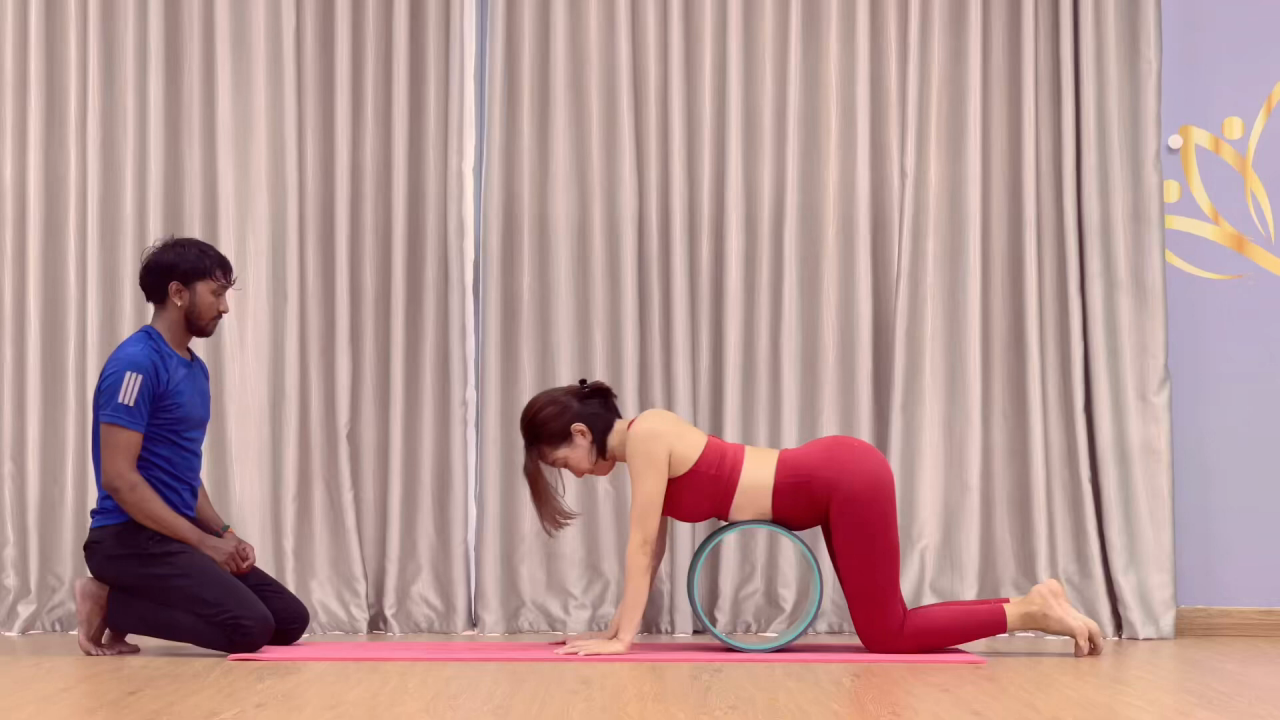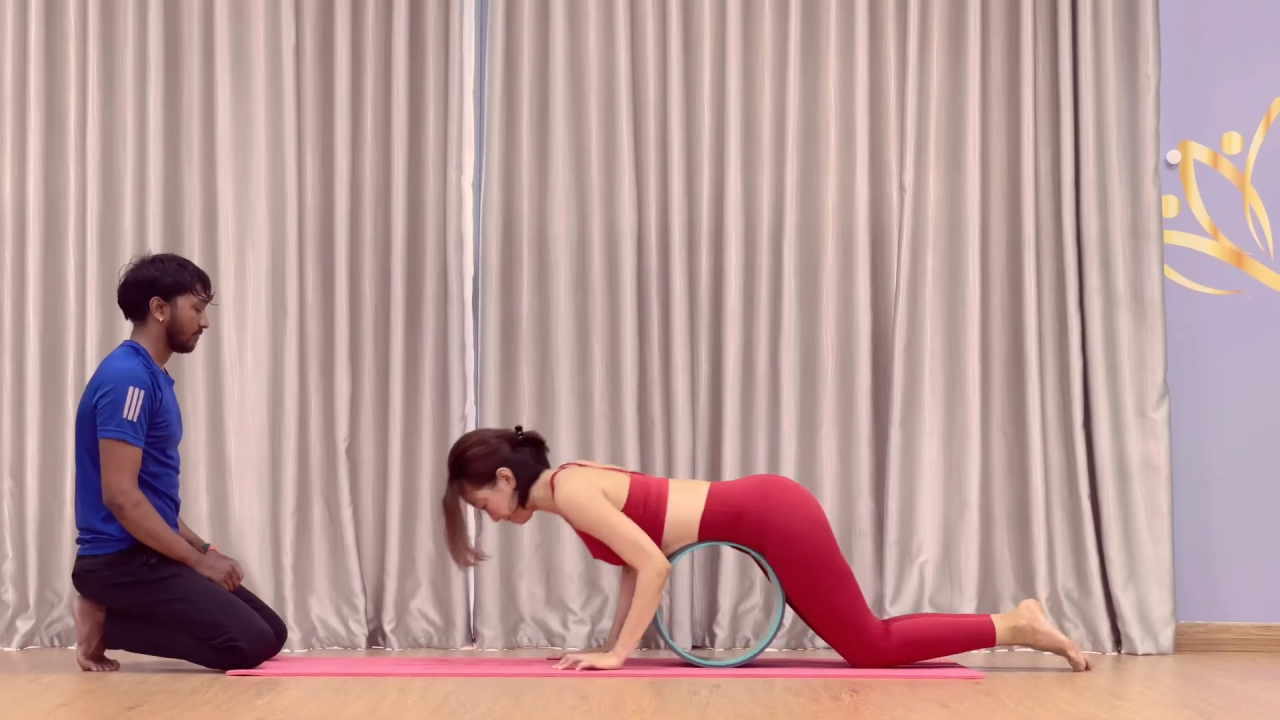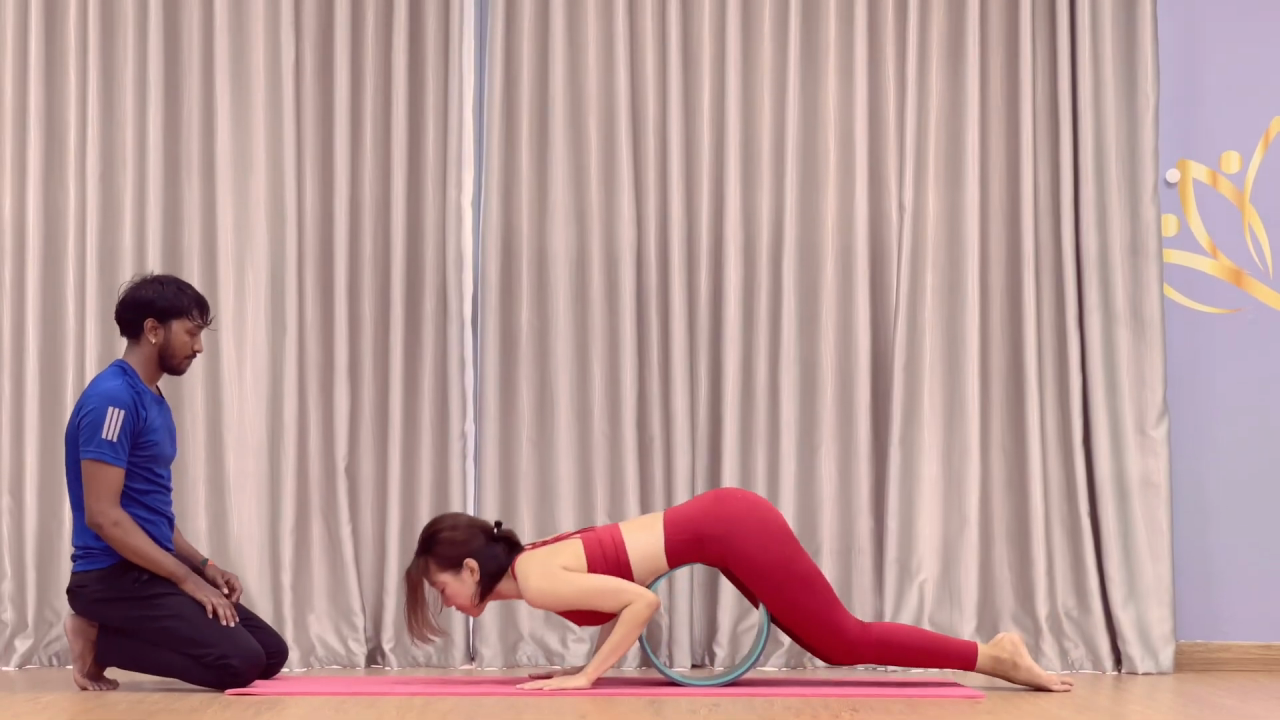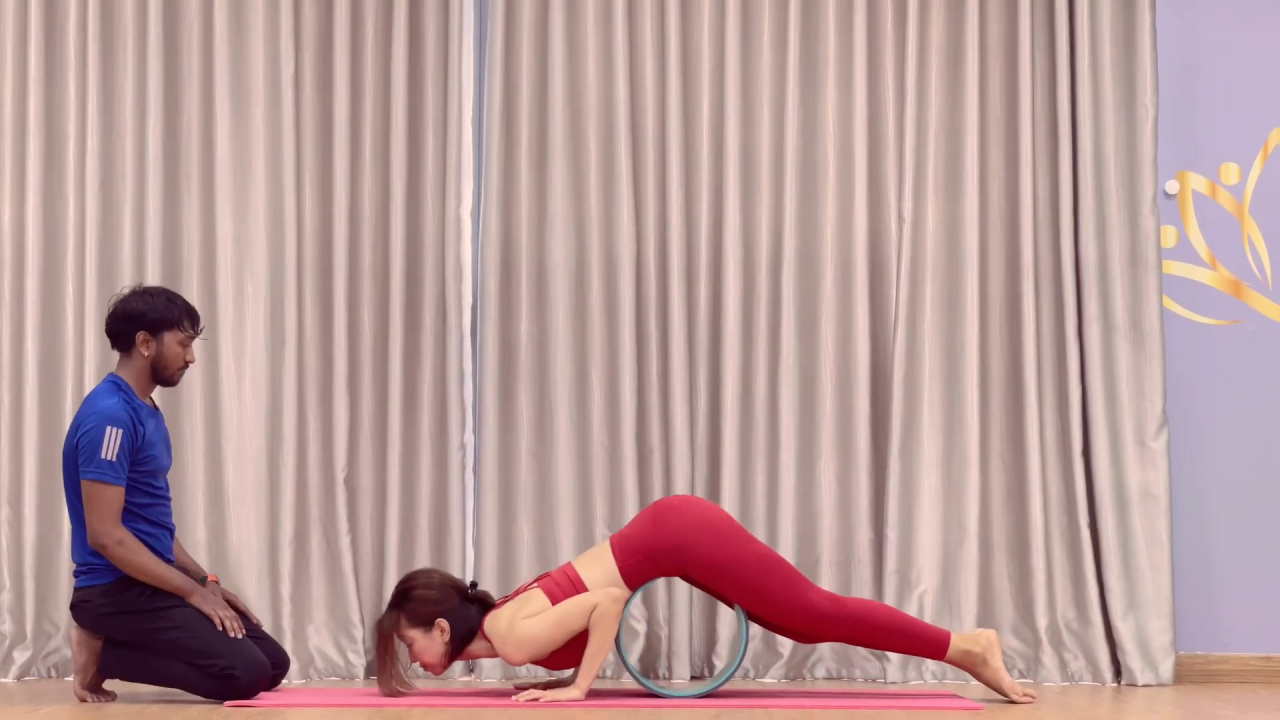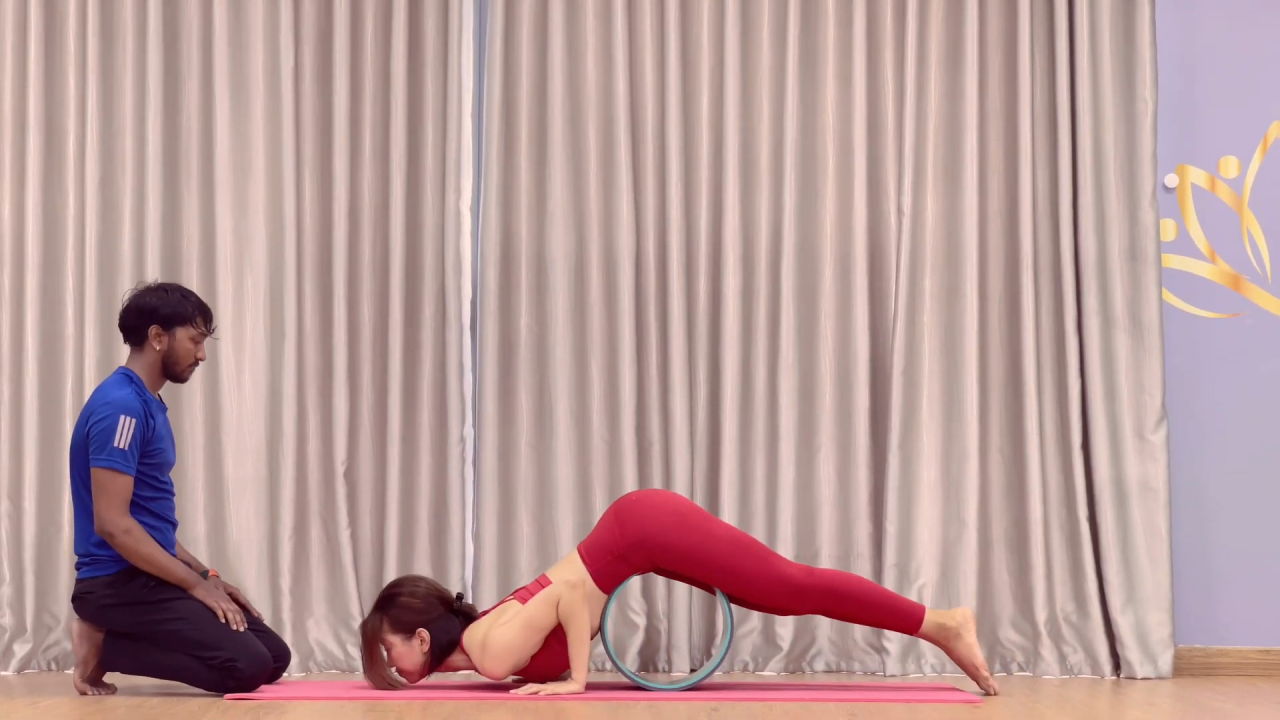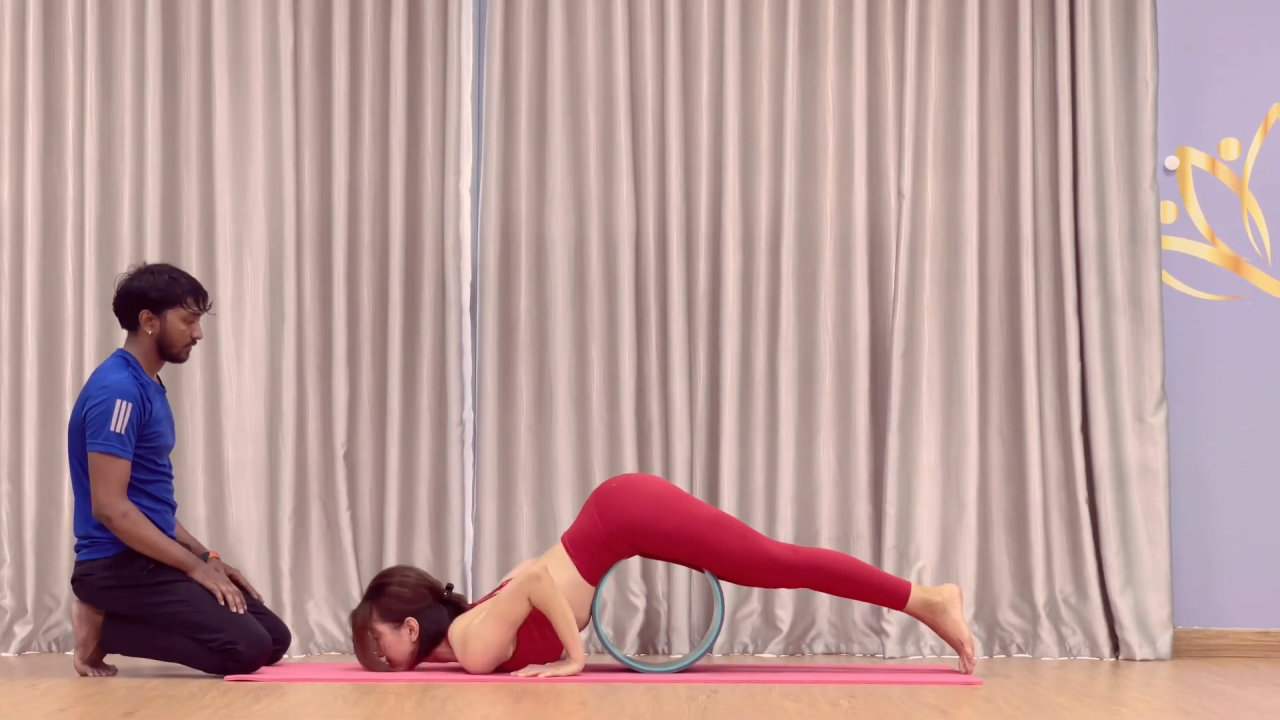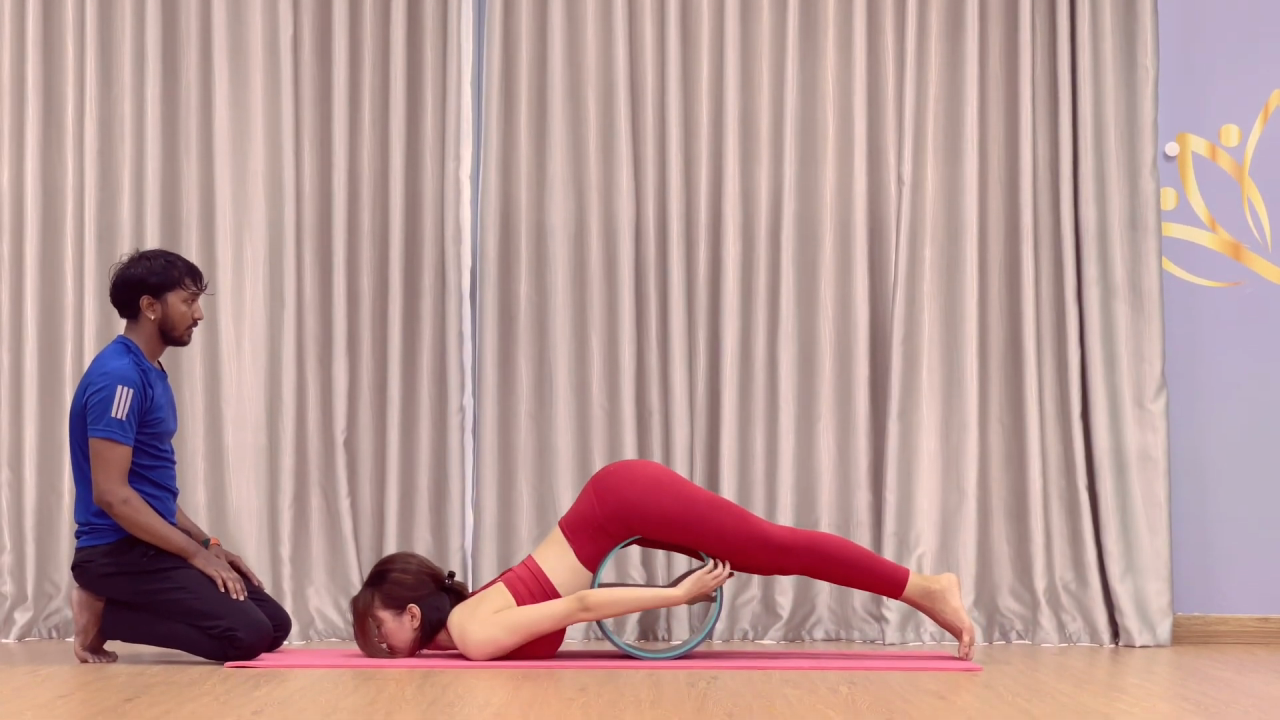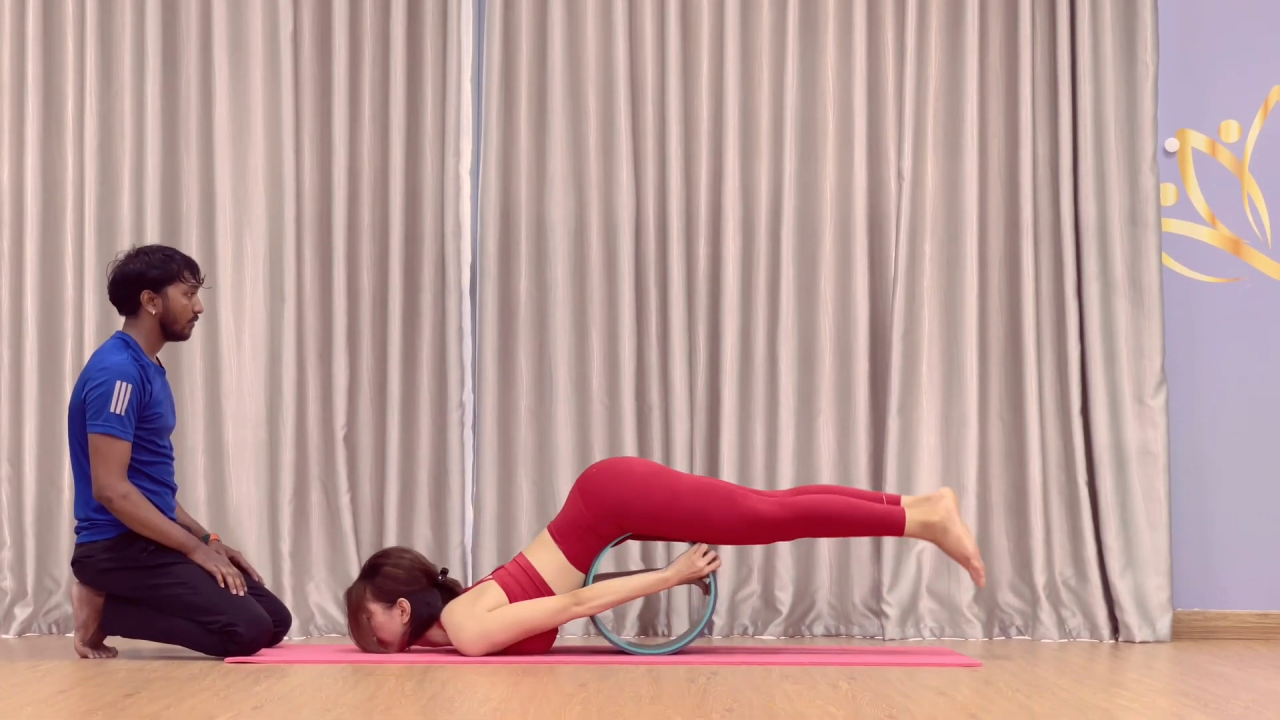
dt=0.7s
person 1, frame 1
left shoulder: (644, 436)
right shoulder: (643, 443)
left elbow: (640, 547)
right elbow: (653, 548)
left wrist: (621, 640)
right wrist: (618, 628)
left hip: (847, 480)
right hip: (837, 476)
left knee: (888, 639)
right knee: (890, 630)
left ankle: (1032, 612)
right ankle: (1030, 604)
person 1, frame 2
left shoulder: (569, 490)
right shoulder: (574, 483)
left elbow: (653, 566)
right elbow: (632, 563)
left wrist: (618, 654)
right wrist: (608, 645)
left hip: (772, 520)
right hip: (769, 511)
left knee: (872, 648)
right knee: (867, 644)
left ankle: (1016, 626)
right ankle: (1010, 625)
person 1, frame 3
left shoulder: (535, 582)
right shoulder: (533, 561)
left elbow: (642, 601)
right elbow: (622, 592)
left wrist: (586, 675)
right wrist: (591, 667)
left hip: (733, 530)
right hip: (726, 520)
left knee: (846, 642)
right knee: (833, 646)
left ankle: (995, 655)
right ankle: (989, 651)
person 1, frame 4
left shoulder: (513, 640)
right shoulder: (502, 619)
left elbow: (608, 599)
left wrist: (579, 686)
right wrist: (566, 675)
left hip: (680, 535)
right hip: (676, 528)
left knee: (819, 611)
right knee: (809, 620)
left ankle: (964, 647)
right ankle: (963, 646)
person 1, frame 5
left shoulder: (493, 655)
right shoulder: (479, 640)
left elbow: (569, 588)
left wrist: (575, 678)
right wrist: (564, 667)
left hip: (645, 529)
right hip: (640, 529)
left knee: (795, 588)
right knee: (787, 593)
left ankle: (941, 624)
right ankle: (939, 623)
person 1, frame 6
left shoulder: (476, 650)
right shoulder: (466, 633)
left elbow: (533, 576)
left wrist: (575, 656)
right wrist: (562, 645)
left hip: (628, 512)
right hip: (625, 510)
left knee: (778, 563)
right knee: (769, 567)
left ankle: (926, 599)
right ankle: (924, 599)
person 1, frame 7
left shoulder: (473, 638)
right shoulder: (465, 617)
left elbow: (581, 607)
left wrist: (677, 594)
left hip: (626, 498)
right hip: (622, 503)
left knee: (776, 546)
right knee: (766, 555)
left ankle: (924, 588)
right ankle: (922, 589)
person 1, frame 8
left shoulder: (466, 633)
right shoulder: (457, 613)
left elbow: (575, 605)
left wrist: (669, 577)
left hip: (615, 496)
right hip: (613, 497)
left knee: (771, 518)
right knee: (771, 510)
left ankle: (925, 520)
right ankle: (917, 505)
person 2, frame 1
left shoulder: (195, 369)
right shoulder: (137, 363)
right elbow: (118, 478)
left wrist: (224, 534)
right wrist: (203, 541)
left hip: (174, 532)
right hip: (130, 537)
left knee: (291, 621)
right knee: (249, 627)
left ankle: (122, 601)
right ankle: (108, 602)
person 2, frame 2
left shoulder: (153, 377)
right shoulder: (128, 377)
right elbow: (121, 496)
left wrist: (205, 551)
right wrist: (199, 561)
left hip: (148, 554)
right hip: (122, 561)
left knee: (272, 634)
right knee: (250, 644)
left ankle: (112, 616)
right ankle: (107, 621)
person 2, frame 3
left shoulder: (154, 401)
right shoulder: (112, 397)
right elbow: (103, 515)
left wrist: (202, 565)
right wrist: (188, 579)
left hip: (145, 571)
right hip: (114, 576)
left knee: (271, 653)
right knee: (239, 662)
left ankle: (106, 633)
right ankle: (98, 640)
person 2, frame 4
left shoulder: (147, 412)
right shoulder: (110, 415)
right elbow: (105, 535)
left wrist: (206, 581)
right wrist: (194, 591)
left hip: (147, 582)
right hip: (118, 590)
left knee: (273, 664)
right knee: (245, 673)
left ankle: (108, 647)
right ankle: (103, 654)
person 2, frame 5
left shoulder: (148, 405)
right shoulder: (120, 406)
right elbow: (113, 524)
left wrist: (206, 576)
right wrist: (197, 584)
left hip: (147, 576)
right hip: (119, 582)
left knee: (274, 657)
right knee: (246, 666)
left ankle: (109, 638)
right ankle: (102, 648)
person 2, frame 6
left shoulder: (148, 387)
right shoulder: (117, 390)
right elbow: (111, 508)
left wrist: (206, 557)
right wrist: (196, 566)
left hip: (148, 558)
right hip: (119, 564)
left knee: (274, 638)
right knee: (247, 648)
left ankle: (108, 621)
right ankle: (102, 629)
person 2, frame 7
left shoulder: (150, 374)
right shoulder: (119, 376)
right elbow: (111, 494)
left wrist: (207, 544)
right wrist: (196, 553)
left hip: (148, 545)
right hip: (120, 551)
left knee: (274, 626)
right knee: (247, 635)
left ankle: (109, 608)
right ankle: (102, 616)
person 2, frame 8
left shoulder: (148, 368)
right shoulder: (117, 371)
right elbow: (111, 489)
left wrist: (207, 540)
right wrist: (197, 548)
left hip: (148, 540)
right hip: (120, 546)
left knee: (274, 621)
right knee: (247, 630)
left ankle: (108, 604)
right ankle: (102, 611)
